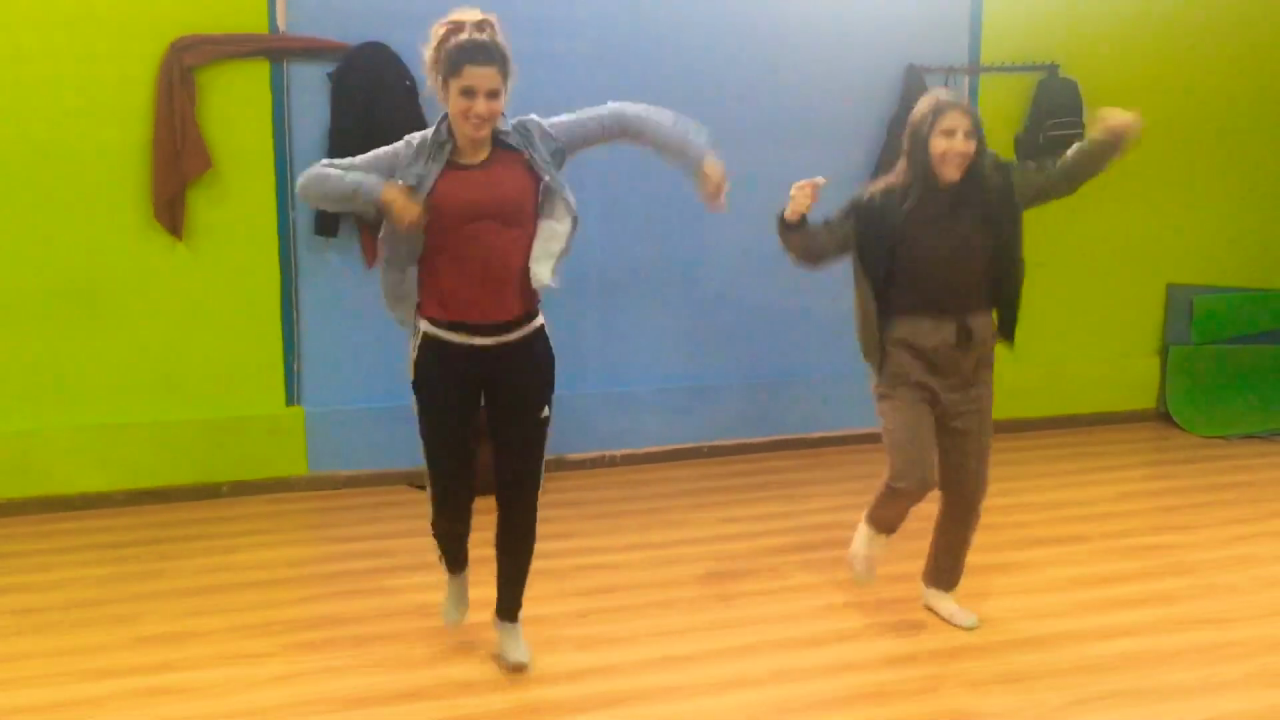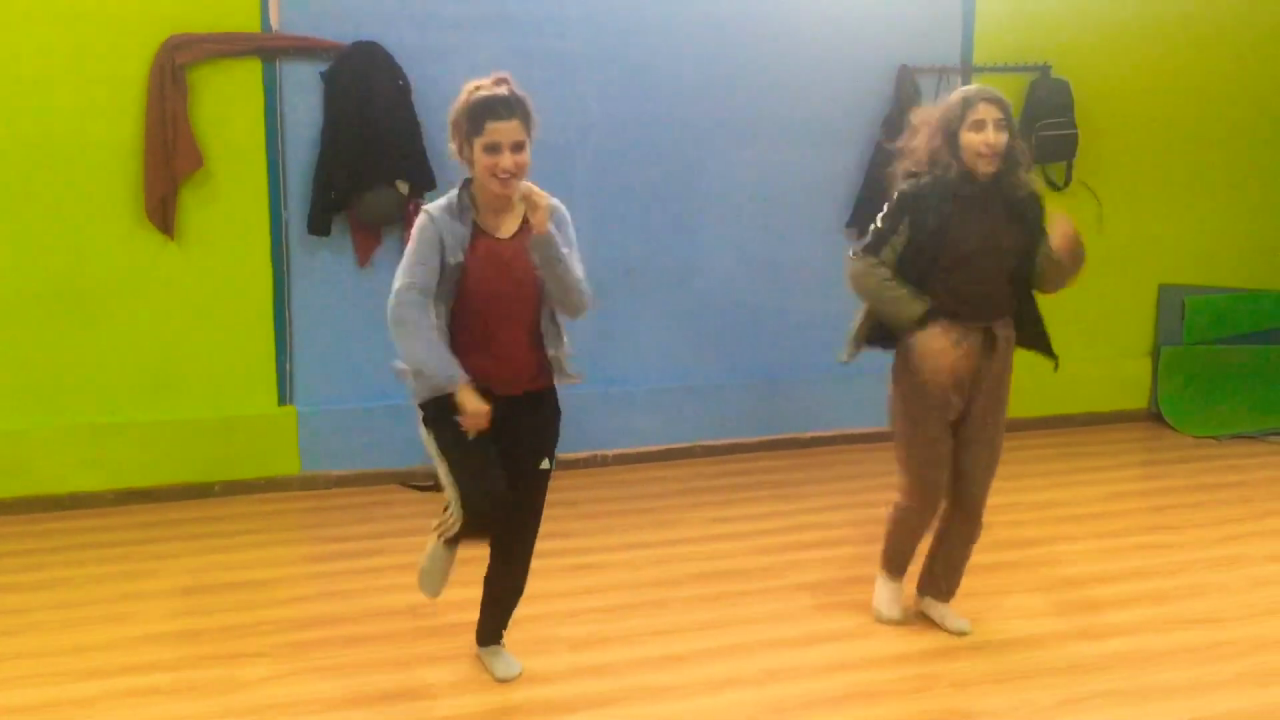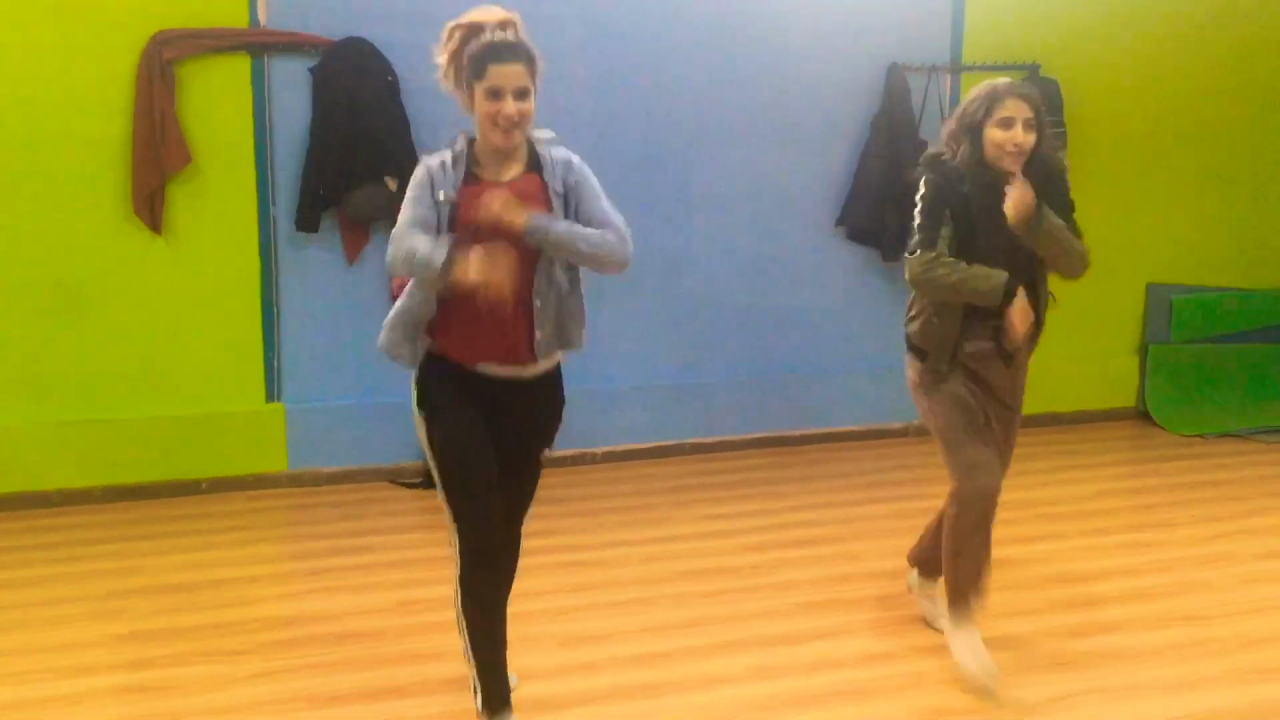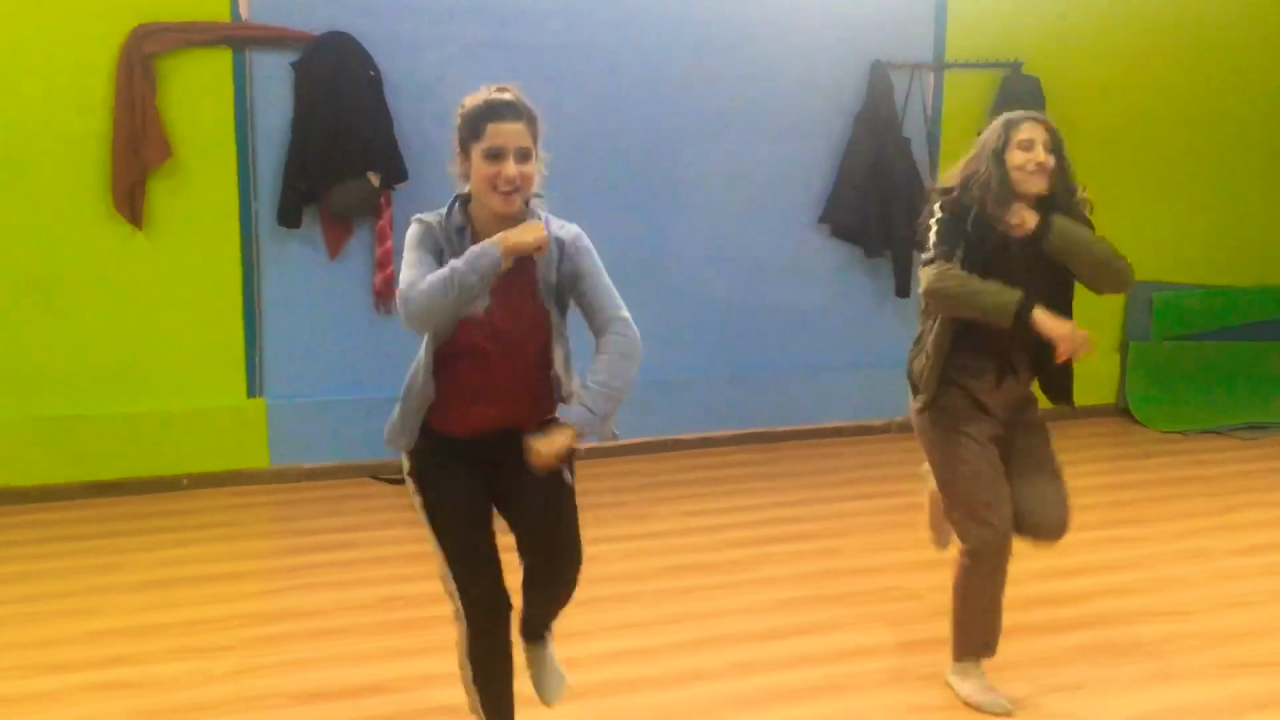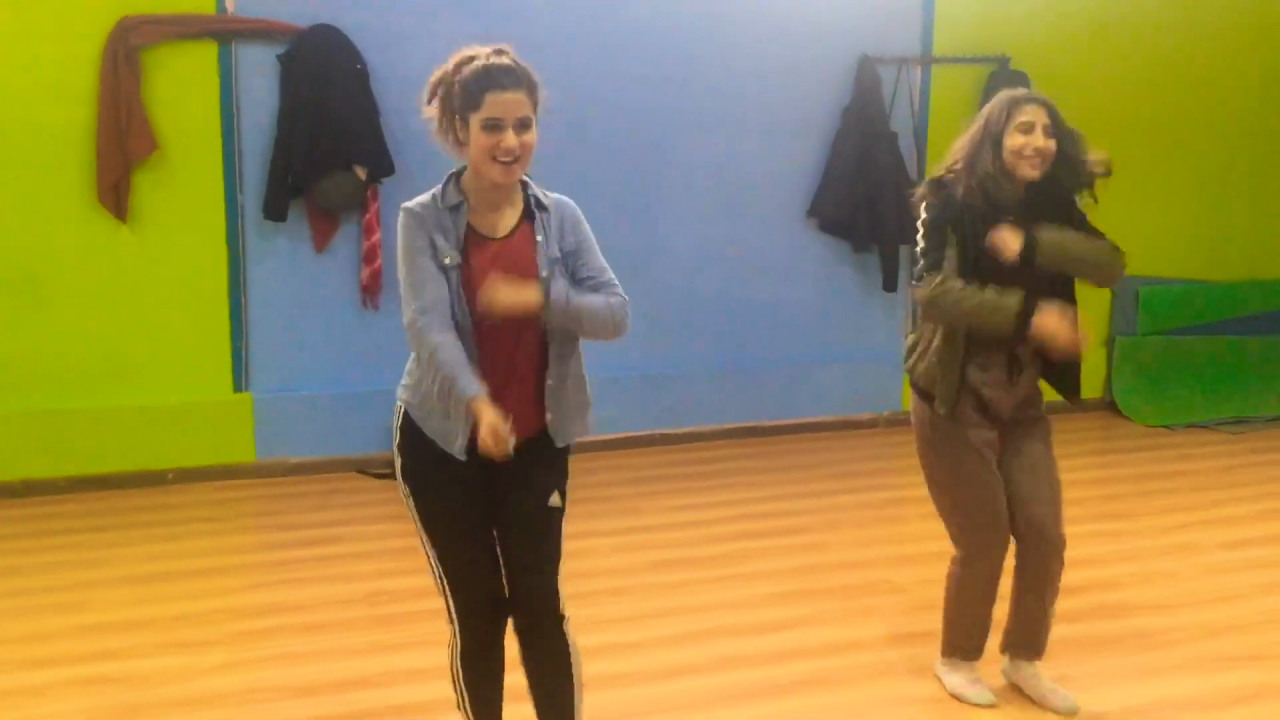
dt=0.3s
person 1, frame 1
left shoulder: (531, 141)
right shoulder: (418, 155)
left elbow: (624, 119)
right elbow: (313, 184)
left wrist: (697, 152)
right wrist: (381, 192)
left hip: (521, 346)
right hip: (445, 350)
left knee: (520, 490)
right knee: (449, 486)
left ankle: (508, 619)
right ankle: (456, 577)
person 1, frame 2
left shoulder: (549, 215)
right shoulder: (439, 221)
left elbow: (574, 302)
right elbow: (406, 308)
left wrist: (544, 237)
right wrist: (459, 390)
left hip: (530, 398)
right hip: (455, 394)
left knee: (518, 536)
right knee: (482, 501)
left ankle: (491, 638)
right ankle: (447, 538)
person 1, frame 3
left shoulder: (562, 169)
right shoulder: (437, 173)
left elbow: (615, 253)
right elbow: (405, 251)
left wrist: (531, 222)
right wrist: (460, 261)
left hip: (534, 385)
right hip: (455, 383)
left knee: (508, 527)
right knee: (479, 542)
left ankle: (488, 637)
person 1, frame 4
left shoulder: (565, 243)
right shoulder: (430, 233)
left elbow: (623, 338)
right elbow: (419, 311)
left wrist: (573, 425)
right wrist: (499, 248)
left hip: (532, 436)
right hip: (446, 442)
left knee: (557, 553)
right knee: (480, 603)
left ankle: (536, 634)
person 1, frame 5
left shoulder: (560, 215)
right shoulder: (421, 220)
left elbow: (615, 313)
right elbow: (427, 328)
left wrist: (541, 301)
right wrist: (476, 405)
left hip: (535, 436)
right hip: (441, 437)
left knee: (536, 601)
right knee: (474, 608)
person 2, frame 1
left shoulder: (995, 190)
right shoulder: (887, 204)
left elbow: (1070, 173)
right elbow: (814, 252)
left wrist: (1108, 136)
right wrist: (794, 222)
left hip: (970, 356)
right hip: (904, 355)
left knee: (967, 487)
right knee: (913, 476)
left ankle: (941, 586)
right ankle: (876, 524)
person 2, frame 2
left shoulder: (1019, 200)
right shoulder: (920, 196)
left elbow: (1047, 280)
right elbow: (866, 265)
left wrist: (1064, 249)
right wrist: (922, 325)
left hip: (991, 360)
right hip: (928, 358)
left knee: (970, 499)
right knee: (926, 492)
left ankle: (935, 595)
right ankle: (889, 576)
person 2, frame 3
left shoulder: (1043, 186)
right shoulder: (943, 181)
left elbow: (1073, 260)
right elbow: (923, 270)
left wrist: (1030, 213)
right wrist: (1007, 287)
left hip: (1004, 357)
right hip: (945, 356)
left knee: (979, 489)
right knee: (978, 483)
left ankle: (923, 578)
right ankle: (960, 616)
person 2, frame 4
left shoulder: (1059, 221)
right shoulder: (956, 212)
left elbow: (1114, 272)
right elbow: (938, 284)
left wrist: (1047, 229)
right wrist: (1034, 315)
left hip: (1014, 392)
right hip: (952, 394)
left knee: (1047, 518)
right knee: (989, 535)
left ankle: (950, 491)
right ankle: (967, 666)
person 2, frame 5
left shoulder: (1054, 205)
right shoulder: (947, 201)
left elbow: (1108, 260)
right elbow: (933, 292)
left wrist: (1032, 249)
right wrist: (1026, 313)
left hip: (1021, 393)
right hip: (952, 393)
left knee: (1044, 537)
right knee: (981, 540)
left ankle: (1023, 660)
right ankle: (956, 659)
